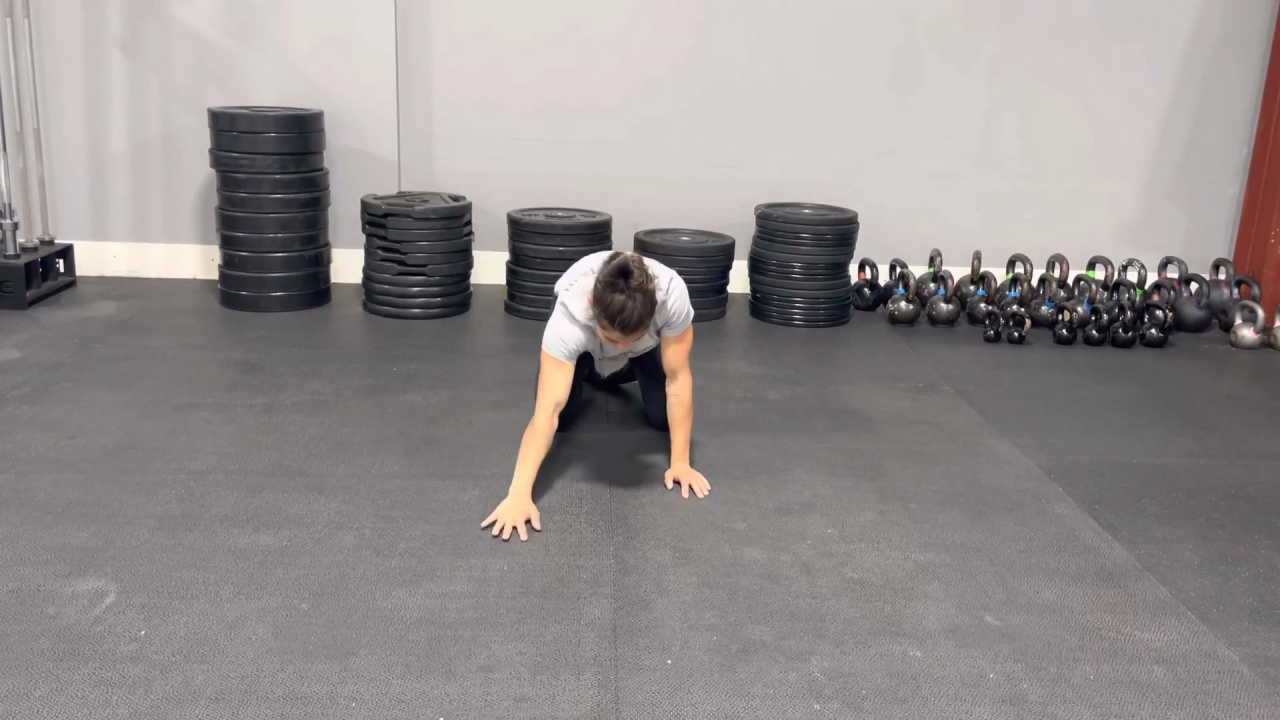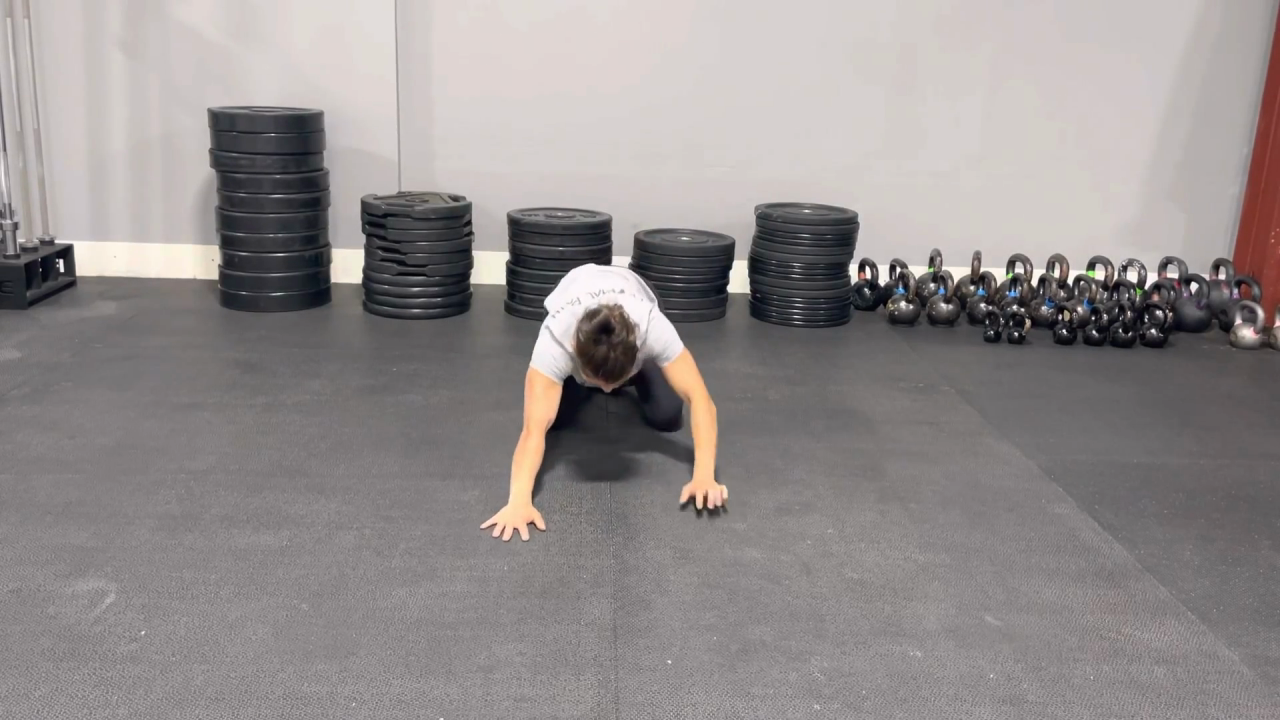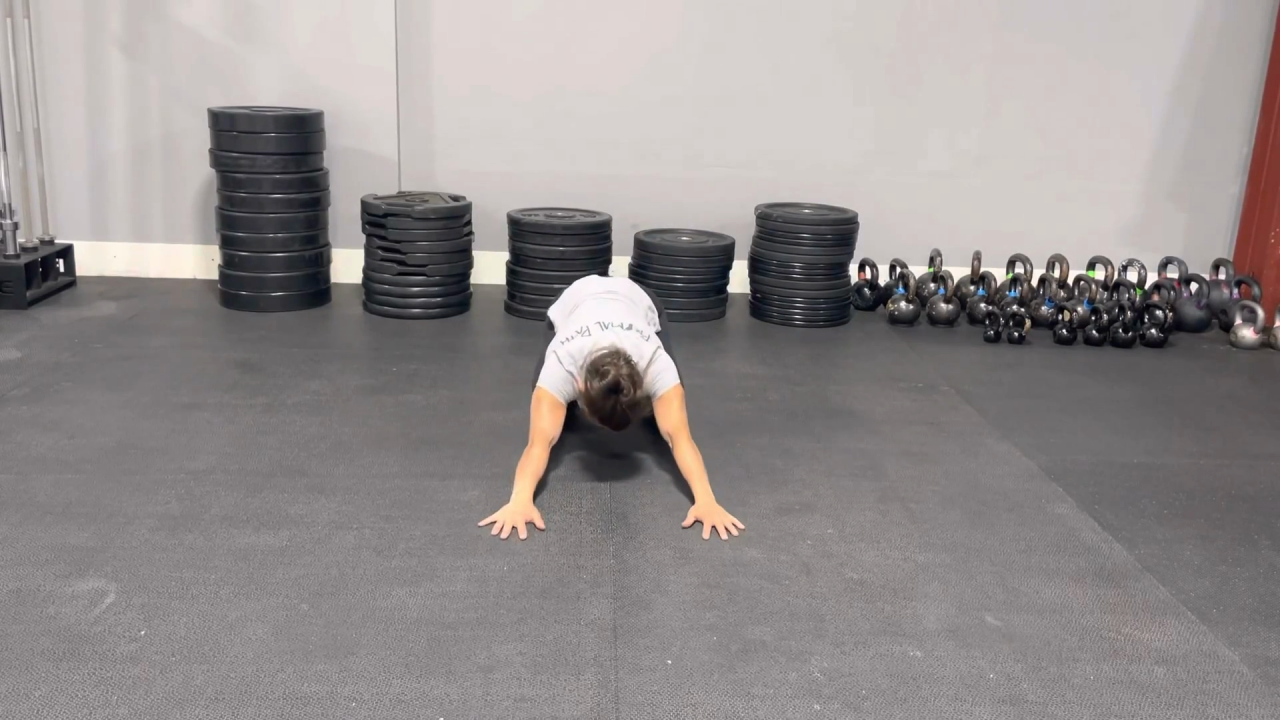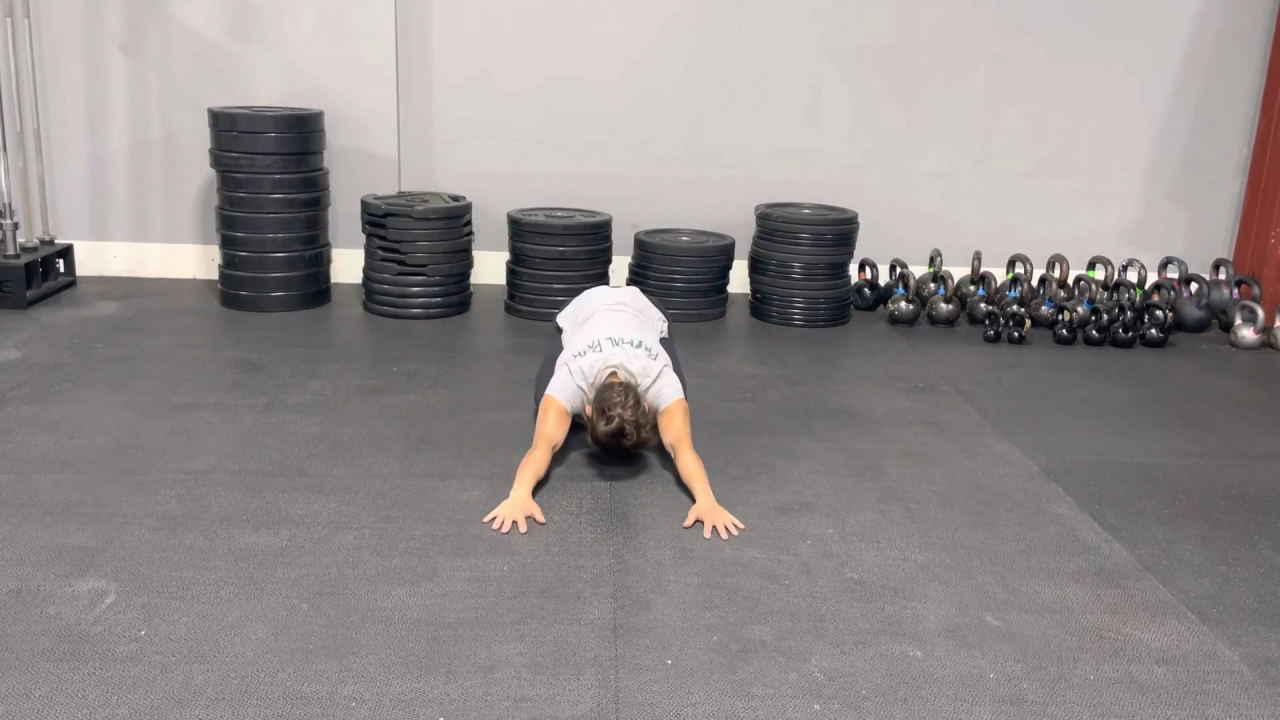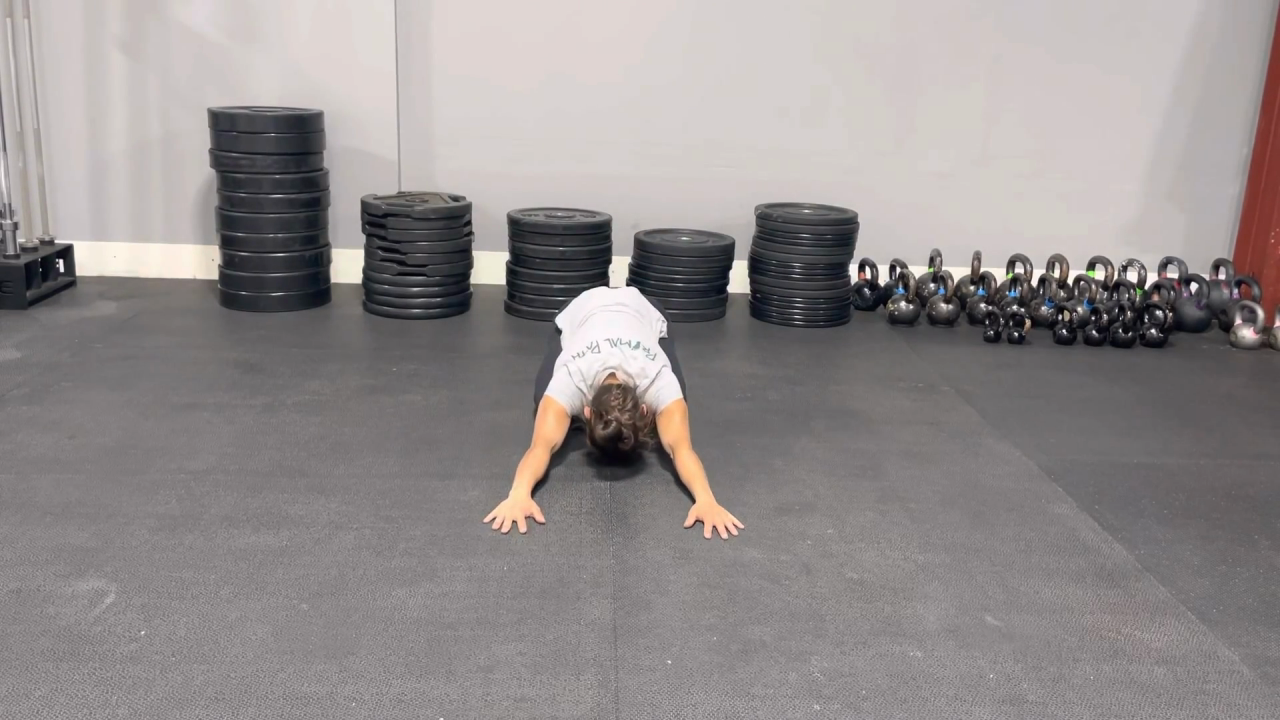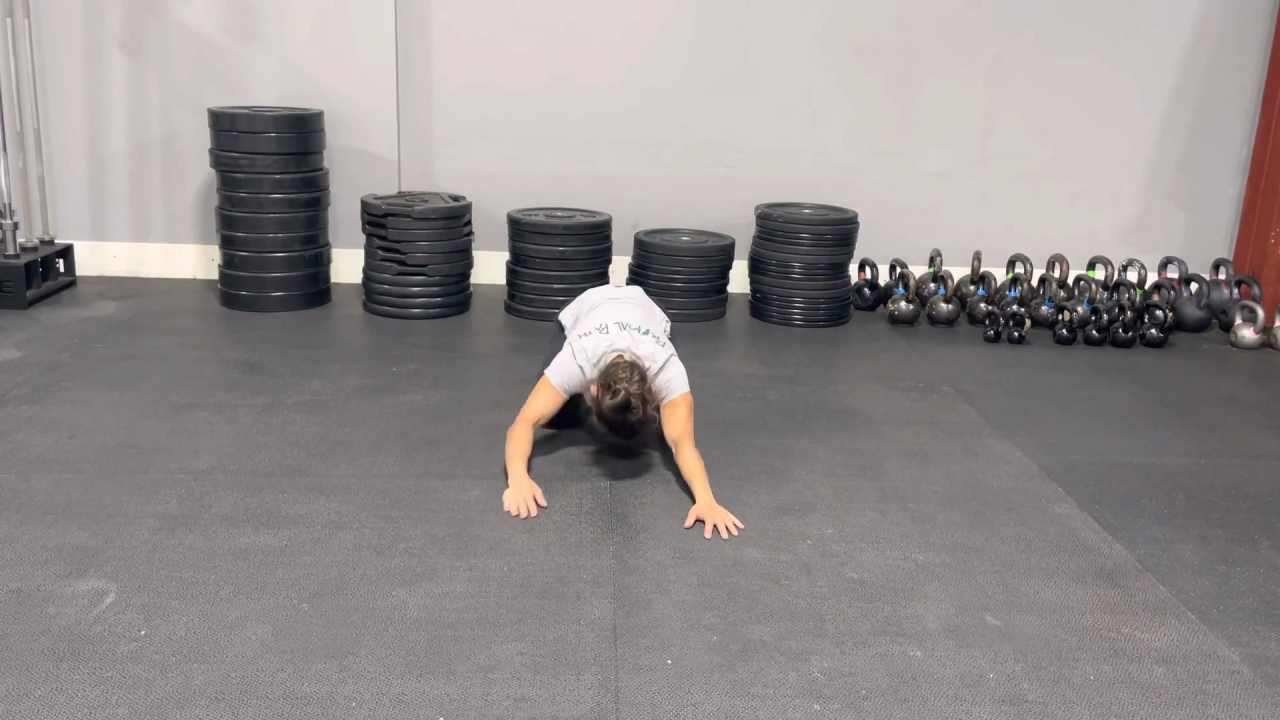
dt=0.5s
person 1, frame 1
left shoulder: (671, 294)
right shoulder: (570, 315)
left elbow: (678, 379)
right elbow: (548, 411)
left wrist: (680, 463)
right wrist: (518, 496)
right hip: (583, 334)
left knee: (663, 416)
right knee: (563, 415)
left ankle: (634, 368)
right ankle: (584, 369)
person 1, frame 2
left shoulder: (652, 327)
right shoulder: (556, 339)
left elbow: (699, 400)
right elbow: (534, 429)
left wrist: (704, 476)
right wrist: (518, 501)
left knee: (666, 417)
right knee: (557, 417)
left ankle: (636, 378)
right ankle: (577, 380)
person 1, frame 3
left shoulder: (655, 362)
right shoulder: (563, 364)
left elbow: (679, 437)
right elbow: (540, 442)
left wrist: (706, 500)
right wrist: (519, 500)
left hip: (638, 301)
right hip: (573, 303)
left knee: (666, 410)
right knee: (549, 410)
person 1, frame 4
left shoulder: (659, 379)
right shoulder: (572, 378)
left elbow: (681, 446)
right elbow: (543, 445)
left wrist: (706, 501)
right wrist: (519, 496)
left hip: (644, 311)
right hip: (581, 311)
left knee: (676, 410)
right knee: (548, 407)
person 1, frame 5
left shoulder: (657, 380)
right shoulder: (572, 379)
left elbow: (680, 447)
right elbow: (541, 446)
left wrist: (706, 500)
right wrist: (518, 495)
left hip: (644, 313)
right hip: (579, 313)
left knee: (673, 409)
right knee: (546, 406)
person 1, frame 6
left shoulder: (666, 369)
right shoulder: (576, 361)
left elbow: (682, 442)
right elbow: (522, 425)
left wrist: (706, 500)
right wrist: (518, 478)
right hip: (580, 311)
left knee: (676, 412)
right knee: (558, 416)
